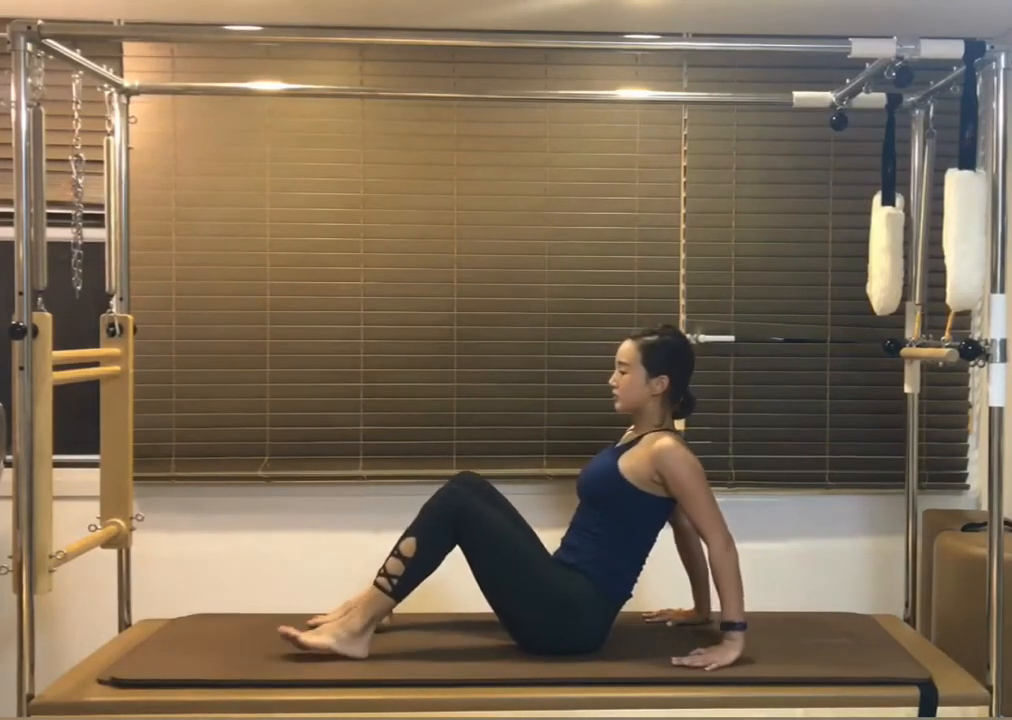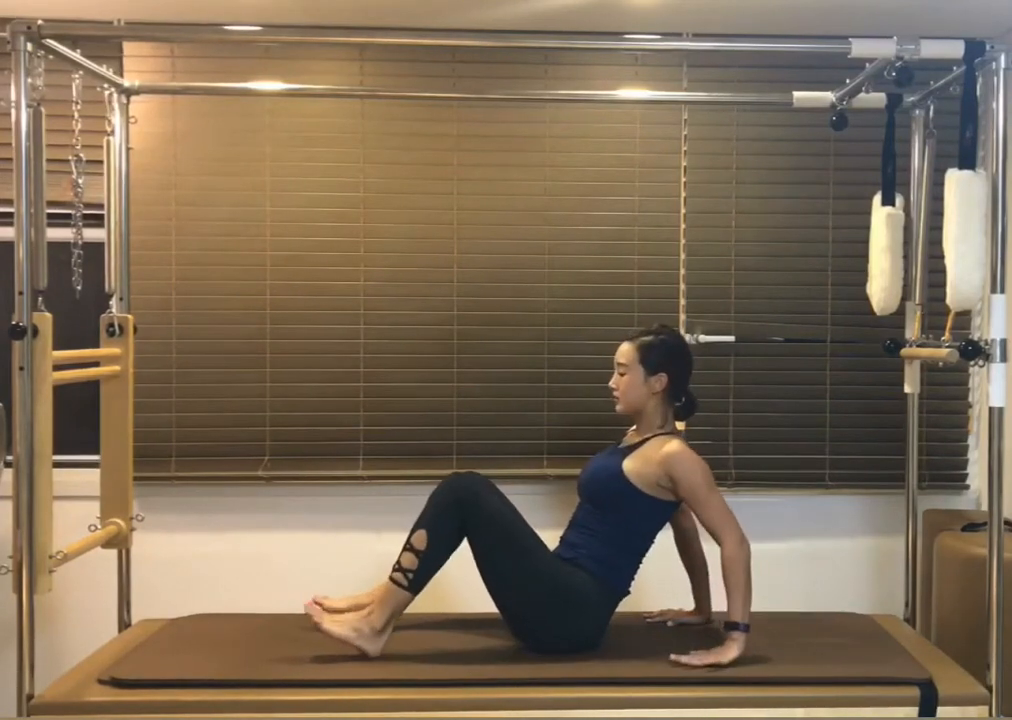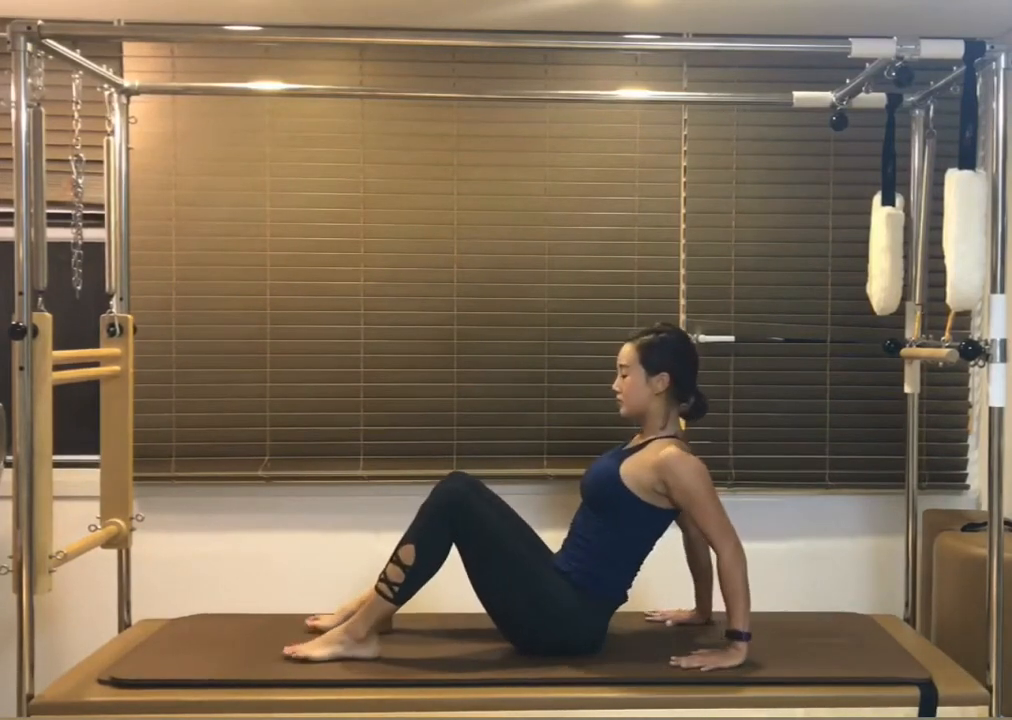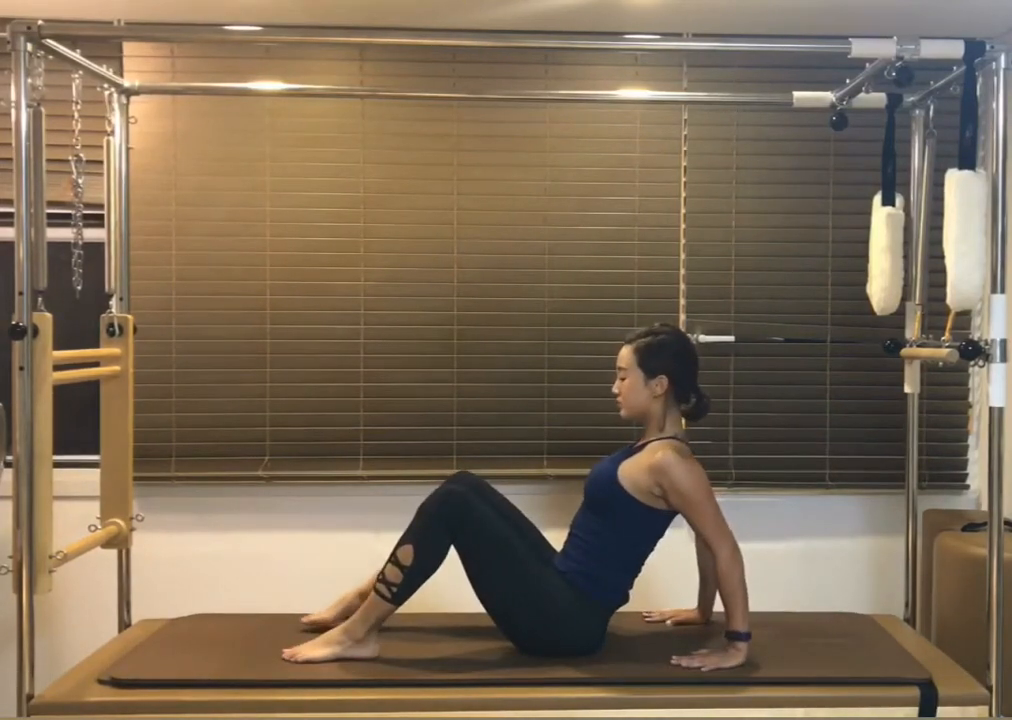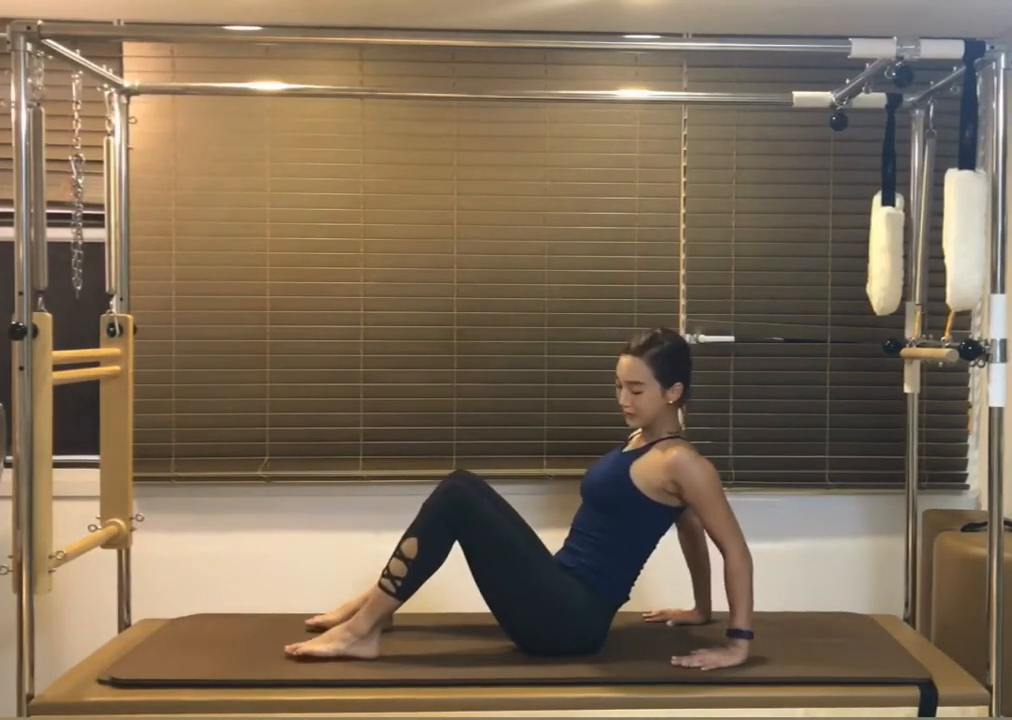
dt=0.5s
person 1, frame 1
left shoulder: (666, 453)
right shoulder: (638, 439)
left elbow: (721, 541)
right elbow: (686, 529)
left wrist: (733, 637)
right wrist: (701, 610)
left hip: (571, 617)
right hip: (561, 598)
left knee: (452, 504)
right knee: (467, 487)
left ankle: (355, 629)
right ankle: (372, 602)
person 1, frame 2
left shoulder: (672, 457)
right shoulder: (637, 440)
left elbow: (734, 541)
right elbow: (687, 532)
left wrist: (735, 636)
right wrist: (701, 610)
left hip: (569, 612)
right hip: (560, 595)
left knee: (461, 492)
right knee: (469, 486)
left ankle: (375, 625)
right ankle: (383, 600)
person 1, frame 3
left shoulder: (672, 461)
right shoulder: (646, 443)
left elbow: (729, 547)
right elbow: (694, 532)
left wrist: (737, 642)
right wrist: (701, 611)
left hip: (566, 620)
right hip: (559, 591)
left knee: (453, 503)
right knee: (460, 488)
left ankle: (358, 635)
right ankle: (376, 604)
person 1, frame 4
left shoulder: (667, 462)
right shoulder: (656, 445)
left elbow: (725, 549)
right elbow: (705, 538)
left wrist: (737, 643)
right wrist: (702, 611)
left hip: (564, 622)
right hip: (560, 589)
left knee: (451, 505)
right knee: (465, 487)
left ankle: (356, 634)
right ankle: (367, 599)
person 1, frame 5
left shoulder: (681, 462)
right shoulder: (642, 441)
left elbow: (735, 548)
right elbow: (690, 529)
left wrist: (738, 642)
right wrist: (700, 609)
left hip: (569, 619)
right hip: (559, 597)
left knee: (455, 501)
right knee: (464, 486)
left ankle: (360, 631)
right ankle: (375, 603)
